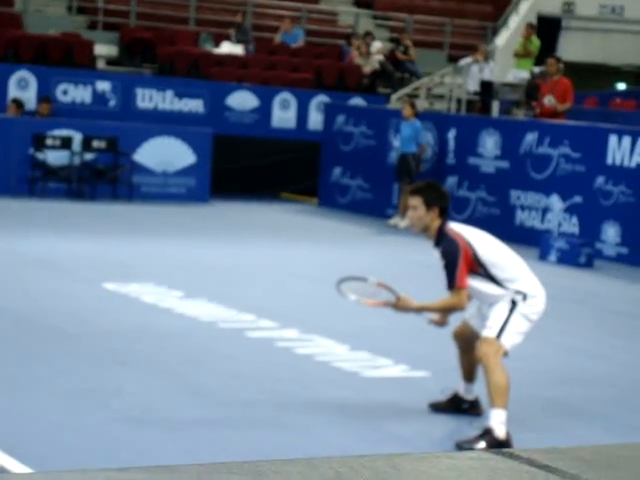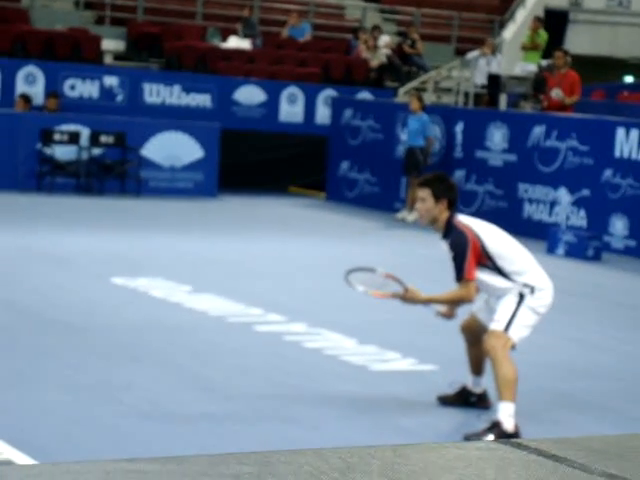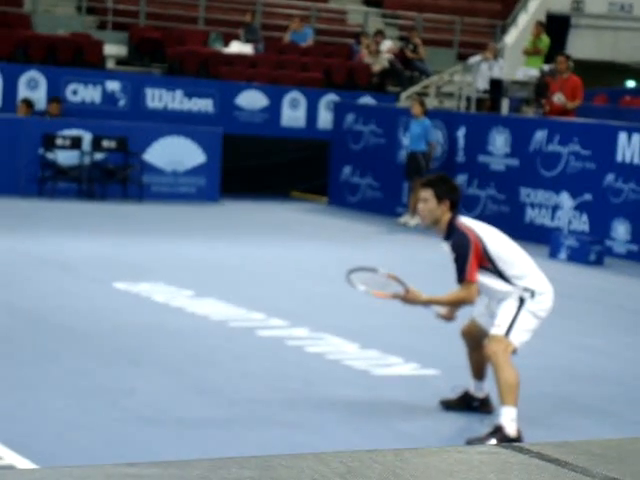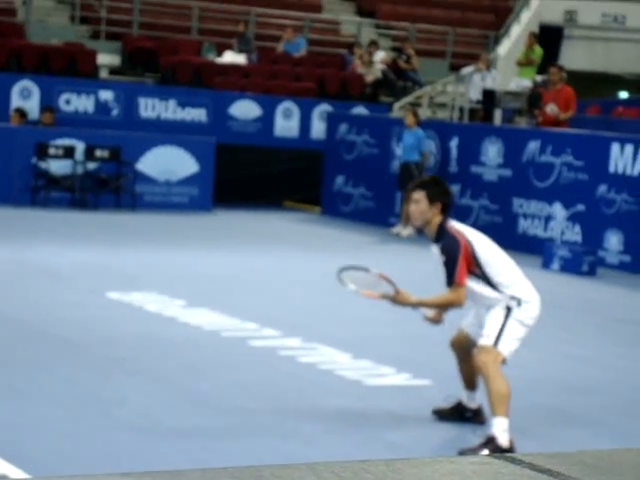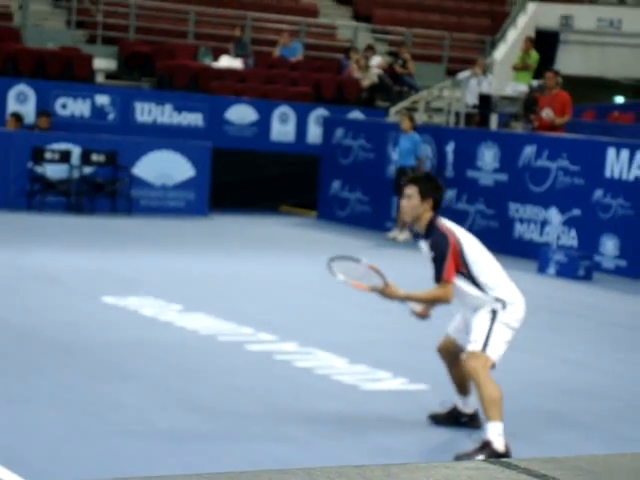
dt=0.2s
person 1, frame 1
left shoulder: (451, 244)
right shoulder: (450, 234)
left elbow: (459, 301)
right elbow: (465, 289)
left wrist: (414, 306)
right wrist: (446, 312)
left hip: (522, 296)
right hip: (502, 293)
left knee: (487, 350)
right knee: (463, 336)
left ankle: (498, 433)
right ankle: (466, 399)
person 1, frame 2
left shoulder: (459, 236)
right shoulder: (458, 227)
left elbow: (467, 292)
right elbow: (473, 282)
left wrist: (423, 299)
right wrist: (453, 305)
left hip: (529, 289)
right hip: (510, 286)
left knee: (495, 344)
right knee: (471, 329)
left ankle: (506, 425)
right ankle: (475, 392)
person 1, frame 3
left shoulder: (461, 238)
right shoulder: (458, 229)
left elbow: (469, 294)
right elbow: (473, 284)
left wrist: (425, 300)
right wrist: (453, 306)
left hip: (529, 294)
right hip: (510, 291)
left knee: (496, 349)
right knee: (472, 334)
left ankle: (509, 430)
right ankle: (477, 397)
person 1, frame 4
left shoulder: (451, 241)
right shoulder: (446, 234)
left elbow: (457, 297)
right elbow: (460, 288)
left wrist: (413, 302)
right wrist: (441, 309)
left hip: (515, 302)
right hip: (496, 300)
left knee: (486, 360)
right knee: (461, 344)
left ankle: (501, 440)
right ankle: (470, 407)
person 1, frame 5
left shoulder: (440, 238)
right shoulder: (431, 233)
left elbow: (445, 294)
right elbow: (449, 285)
left wrist: (401, 296)
right wrist: (428, 304)
left hip: (500, 305)
right hip: (483, 303)
left knee: (475, 365)
right knee: (447, 349)
left ankle: (495, 444)
right ankle: (464, 410)
person 2, frame 1
left shoulder: (417, 125)
right shoulder: (402, 123)
left elbow: (421, 144)
left wrist: (418, 159)
right wrist: (401, 154)
left hip: (412, 157)
right hip: (402, 156)
left knee: (409, 188)
right knee: (402, 187)
left ankle: (408, 217)
right ankle: (400, 215)
person 2, frame 2
left shoulder: (424, 118)
right shoulder: (410, 117)
left elbow: (429, 138)
left wrist: (426, 154)
right wrist: (408, 147)
left hip: (419, 150)
right hip: (410, 150)
left knee: (416, 182)
right knee: (410, 181)
left ankle: (415, 211)
right ankle: (407, 209)
person 2, frame 3
left shoulder: (426, 123)
right shoulder: (412, 122)
left elbow: (431, 143)
left wrist: (428, 158)
right wrist: (409, 153)
left hip: (421, 155)
right hip: (411, 155)
left knee: (419, 186)
right knee: (412, 186)
left ankle: (417, 215)
right ankle: (410, 213)
person 2, frame 4
left shoulder: (419, 133)
right shoulder: (405, 132)
left elbow: (424, 153)
left wrist: (421, 169)
right wrist: (401, 163)
left hip: (414, 165)
right hip: (404, 165)
right knee: (405, 196)
left ankle: (410, 226)
right ankle: (402, 224)
person 2, frame 5
left shoulder: (415, 138)
right shoulder: (401, 137)
left elbow: (420, 158)
left wrist: (417, 173)
right wrist: (397, 167)
left hip: (410, 170)
right hip: (400, 170)
left ankle: (406, 231)
right ankle: (398, 228)
